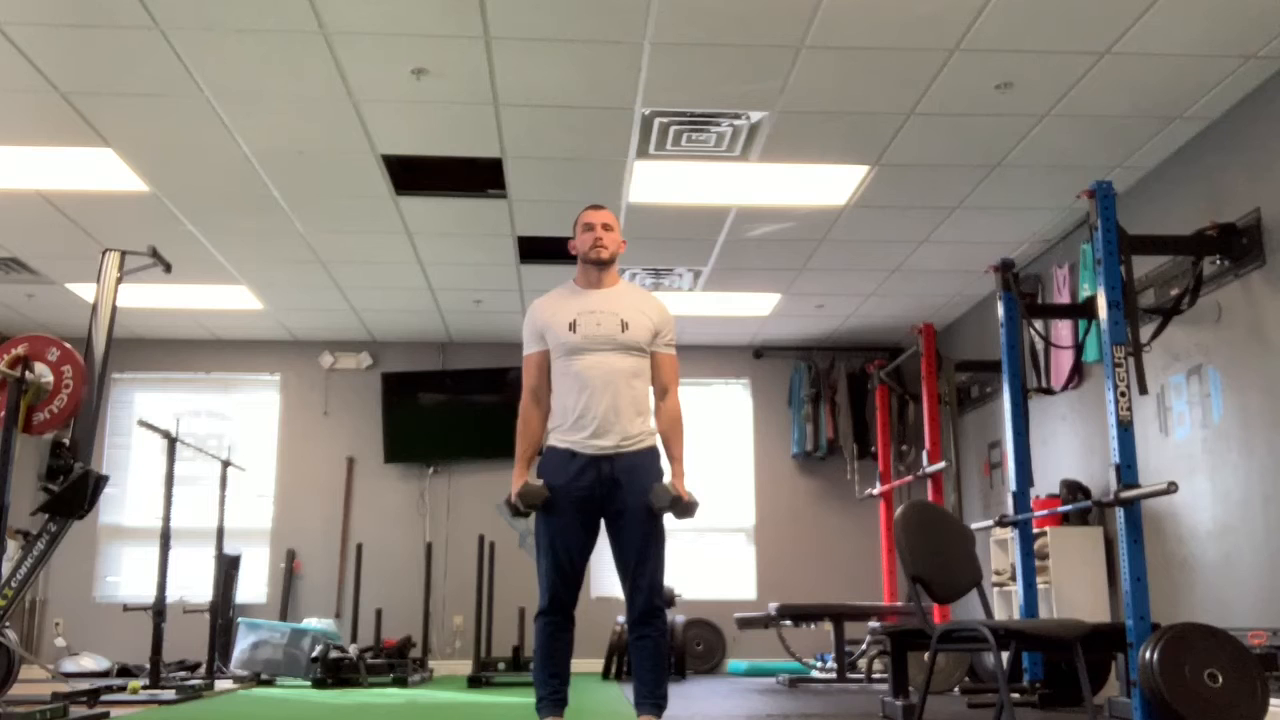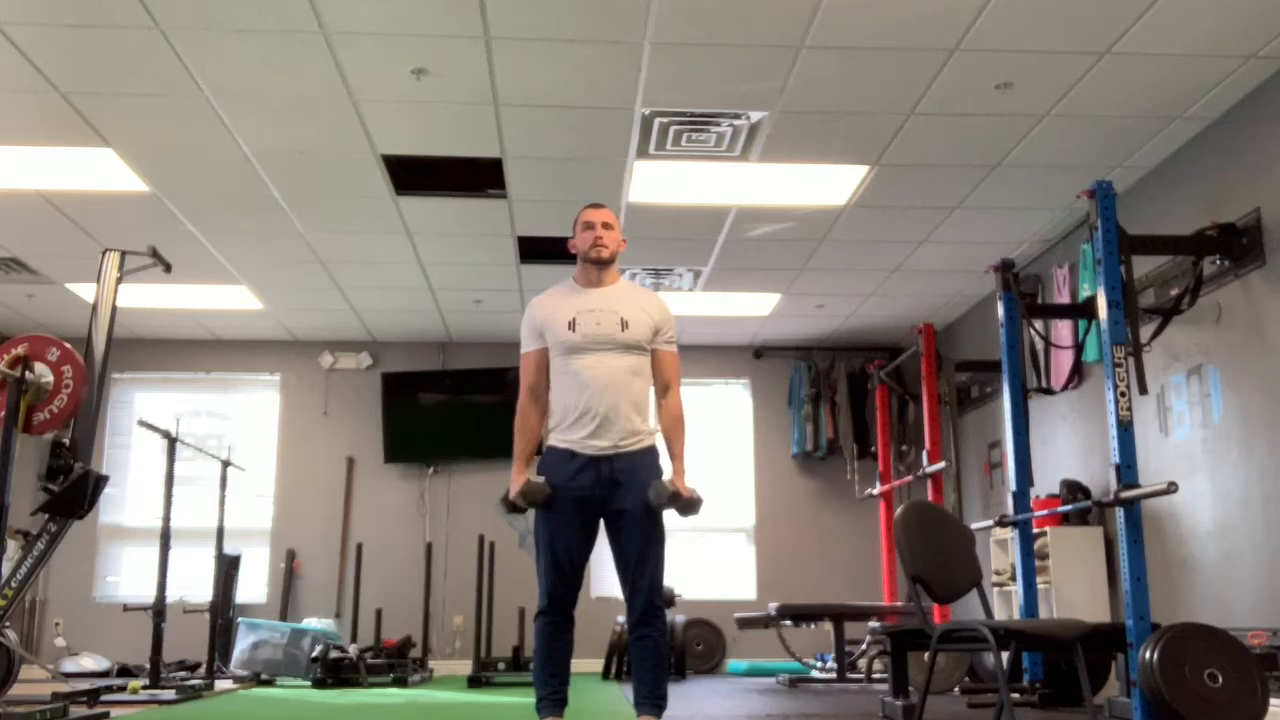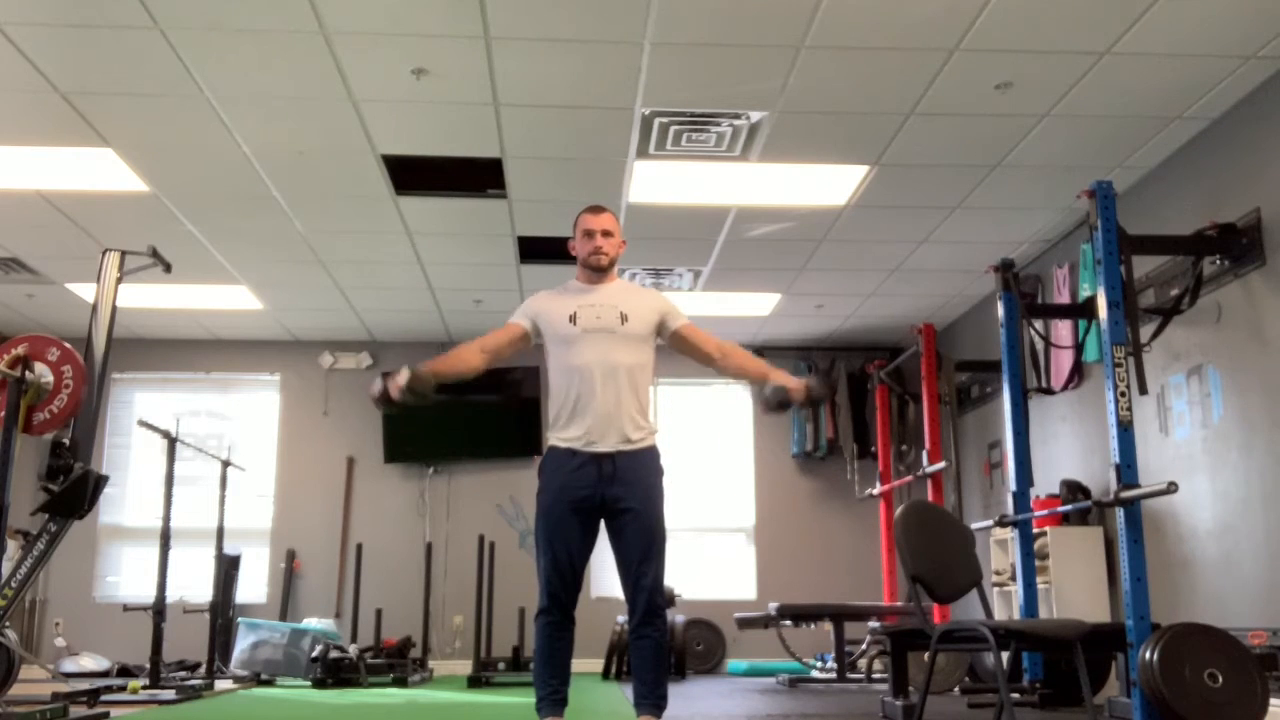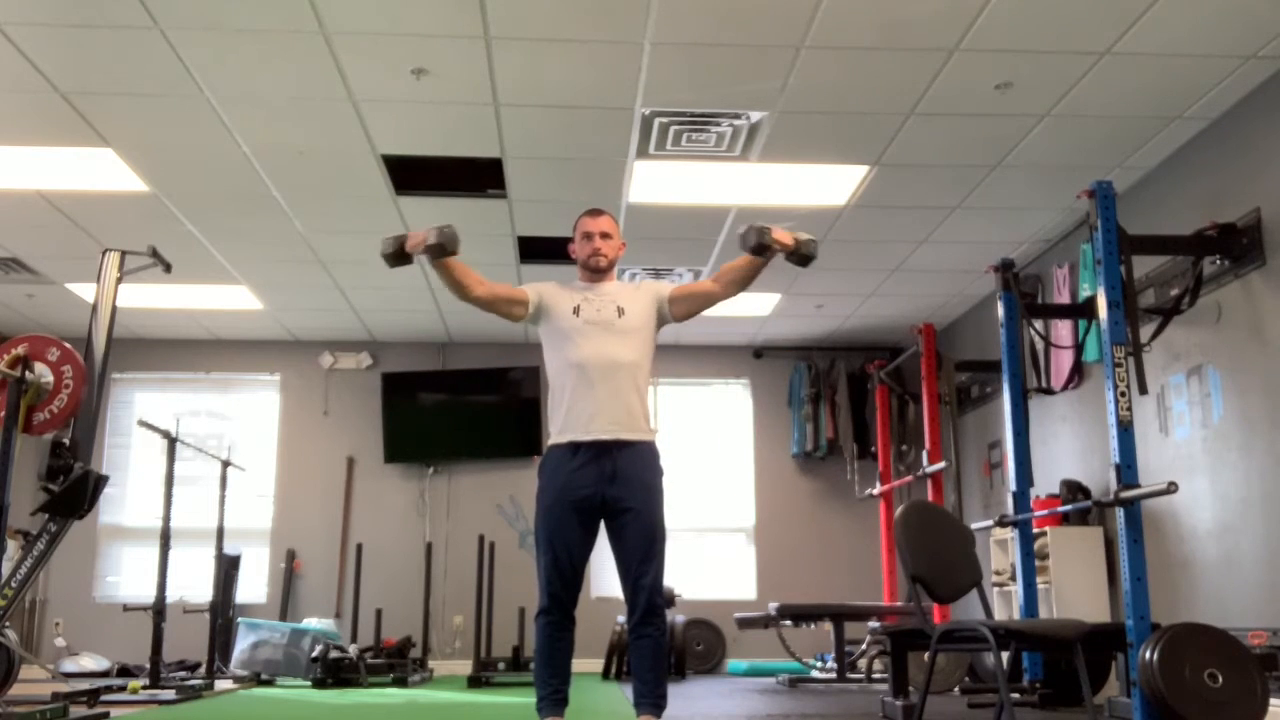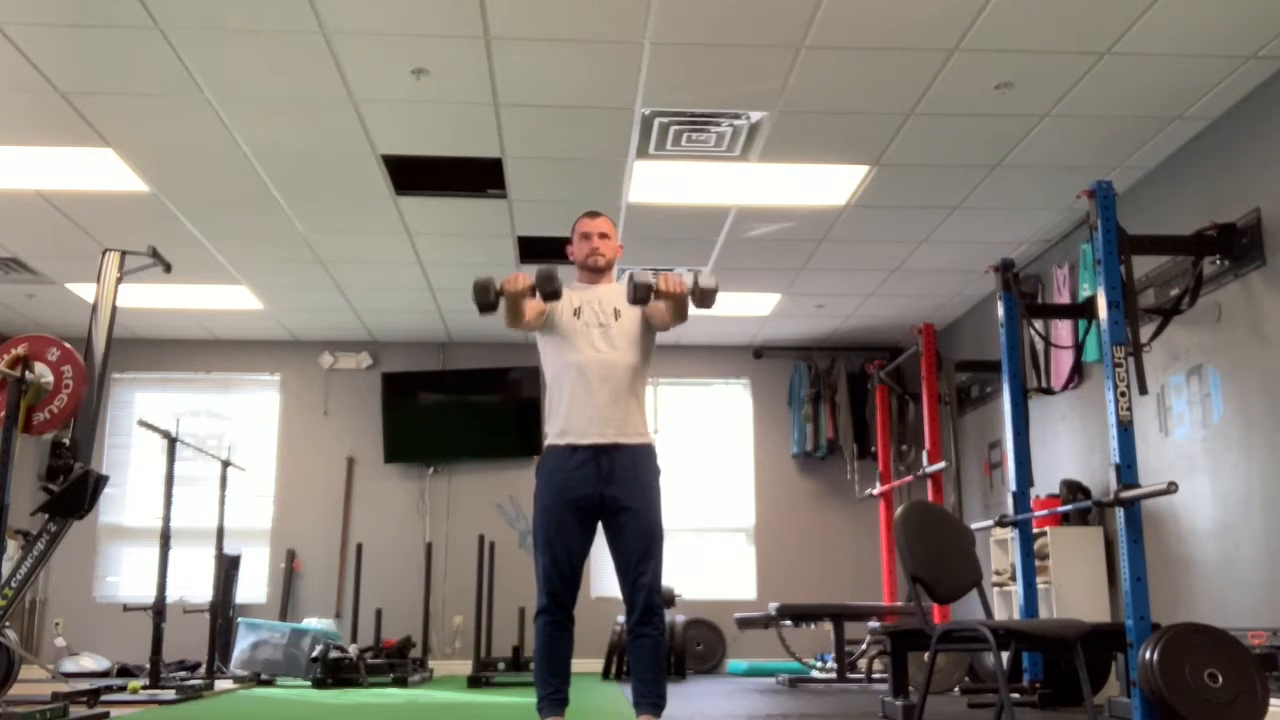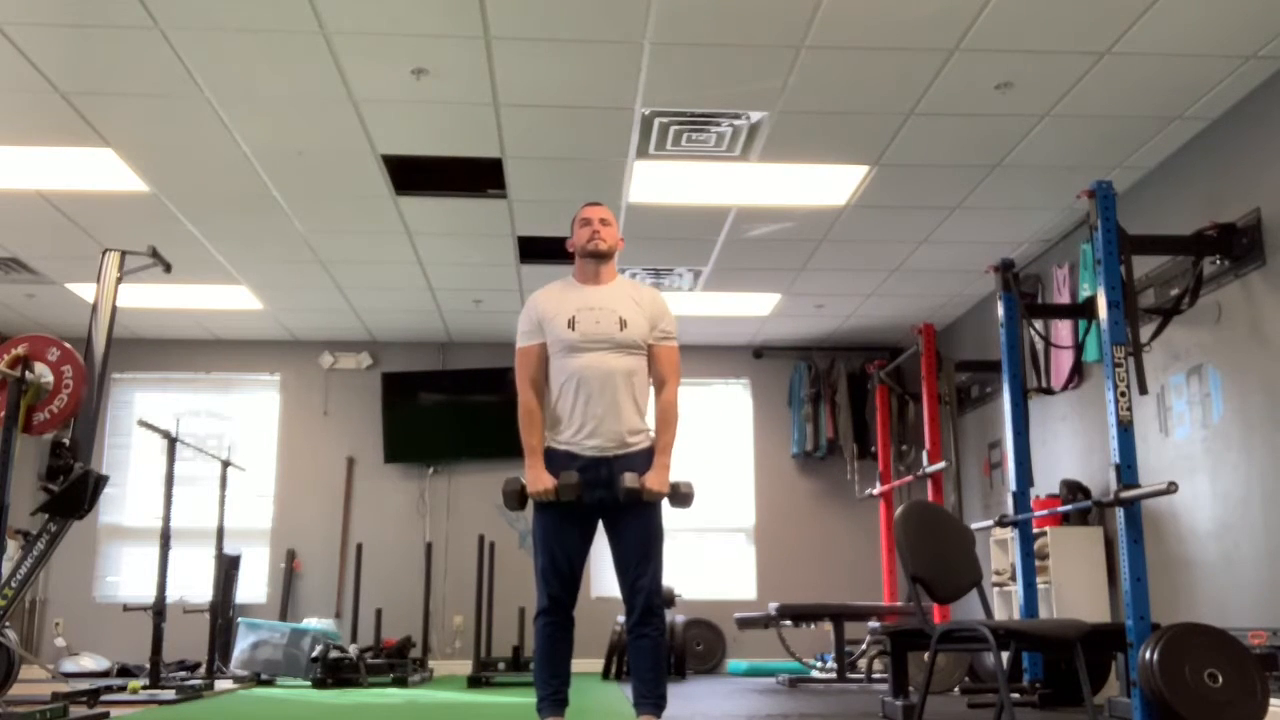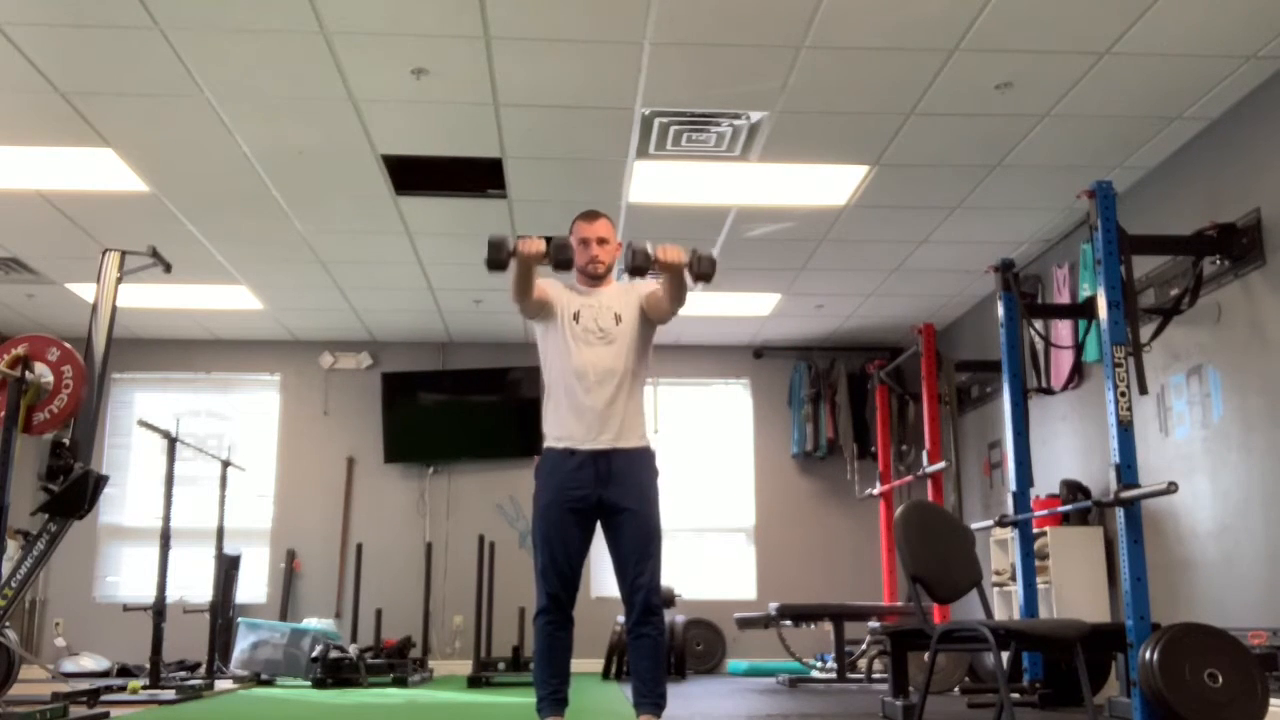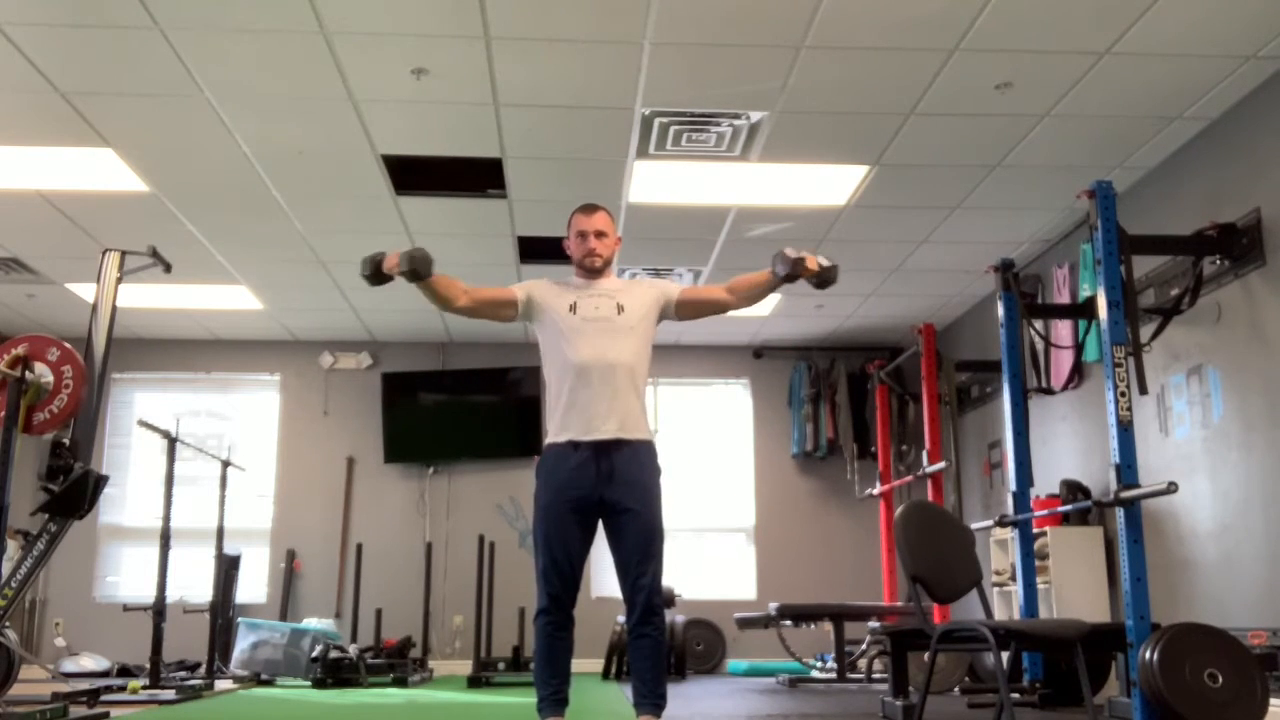
dt=0.7s
person 1, frame 1
left shoulder: (651, 309)
right shoulder: (545, 309)
left elbow: (666, 396)
right elbow: (534, 398)
left wrist: (677, 471)
right wrist: (520, 470)
left hip: (636, 464)
right hip: (566, 464)
left knee: (646, 600)
right knee: (556, 599)
person 1, frame 2
left shoulder: (651, 307)
right shoulder: (544, 307)
left elbow: (668, 393)
right elbow: (531, 395)
left wrist: (678, 468)
right wrist: (519, 468)
left hip: (635, 464)
right hip: (565, 464)
left knee: (646, 599)
right knee: (555, 599)
person 1, frame 3
left shoulder: (649, 303)
right shoulder: (545, 304)
left elbow: (715, 349)
right elbow: (483, 350)
left wrist: (773, 377)
right wrist: (420, 374)
left hip: (635, 463)
right hip: (567, 464)
left knee: (646, 597)
right knee: (556, 598)
person 1, frame 4
left shoulder: (647, 297)
right shoulder: (548, 297)
left elbow: (719, 287)
right elbow: (476, 292)
left wrist: (764, 253)
right wrist: (436, 255)
left hip: (634, 458)
right hip: (567, 460)
left knee: (646, 597)
right knee: (556, 599)
person 1, frame 5
left shoulder: (637, 297)
right shoulder: (553, 298)
left elbow: (667, 315)
right elbow: (523, 314)
left wrist: (676, 297)
right wrist: (514, 297)
left hip: (632, 457)
right hip: (566, 459)
left knee: (644, 595)
right knee: (556, 597)
person 1, frame 6
left shoulder: (648, 302)
right shoulder: (543, 303)
left elbow: (667, 388)
right elbow: (528, 390)
left wrist: (660, 464)
right wrist: (535, 464)
left hip: (632, 464)
right hip: (564, 465)
left knee: (644, 600)
right knee: (555, 600)
person 1, frame 7
left shoulder: (638, 298)
right shoulder: (552, 298)
left elbow: (672, 298)
right elbow: (522, 292)
left wrist: (675, 267)
right wrist: (525, 260)
left hip: (629, 462)
right hip: (563, 462)
left knee: (643, 596)
right knee: (554, 598)
person 1, frame 8
left shoulder: (647, 294)
right shoulder: (543, 295)
left elbow: (725, 295)
right elbow: (463, 299)
left wrist: (782, 275)
right wrist: (419, 274)
left hip: (632, 457)
right hip: (564, 459)
left knee: (644, 596)
right knee: (555, 598)
